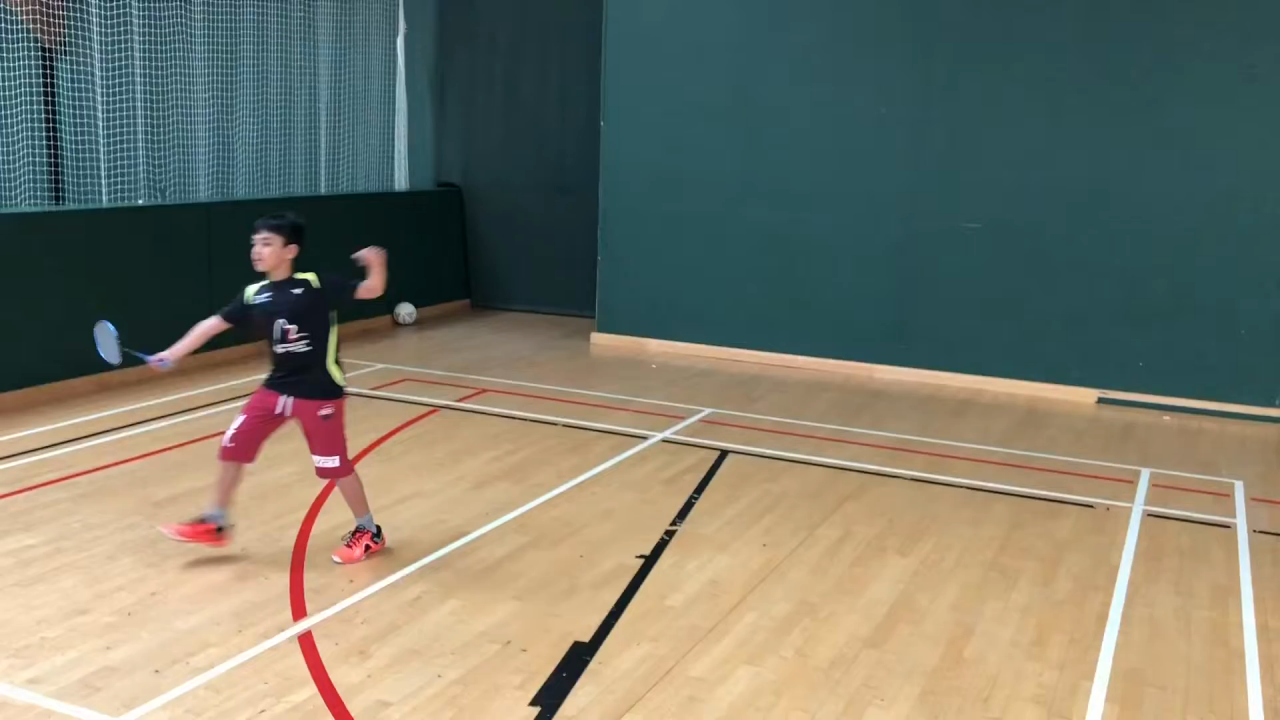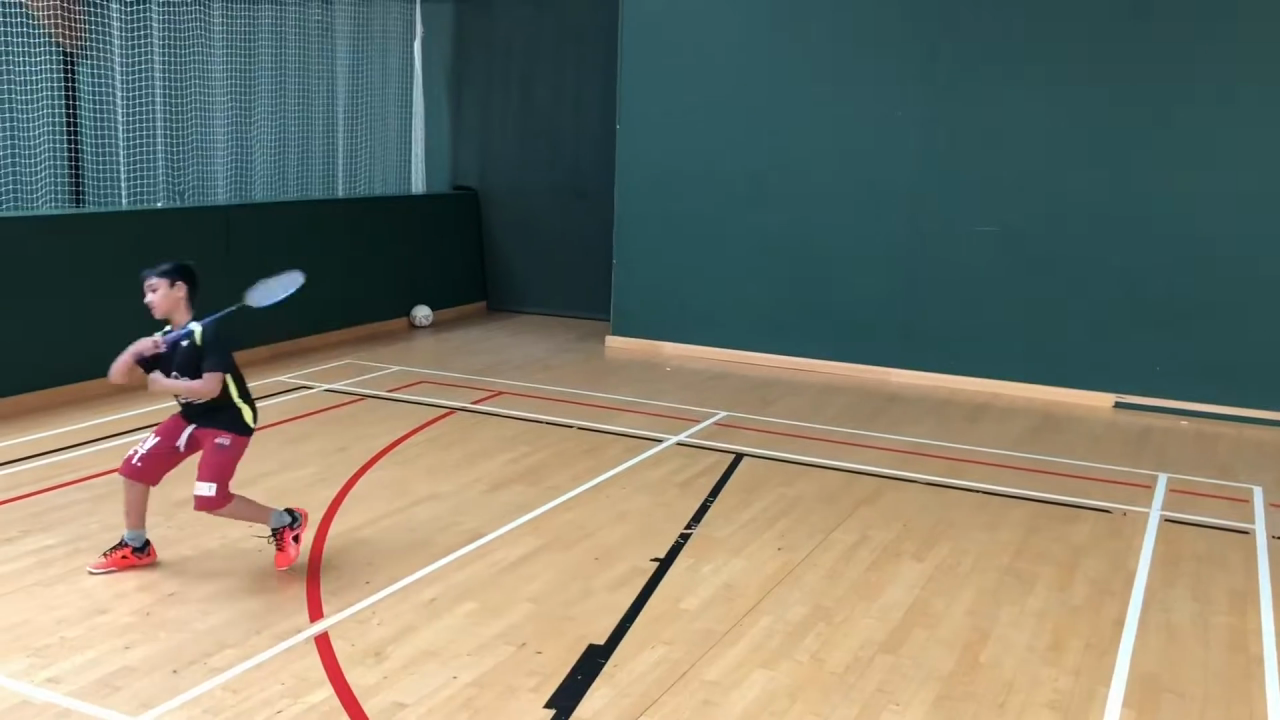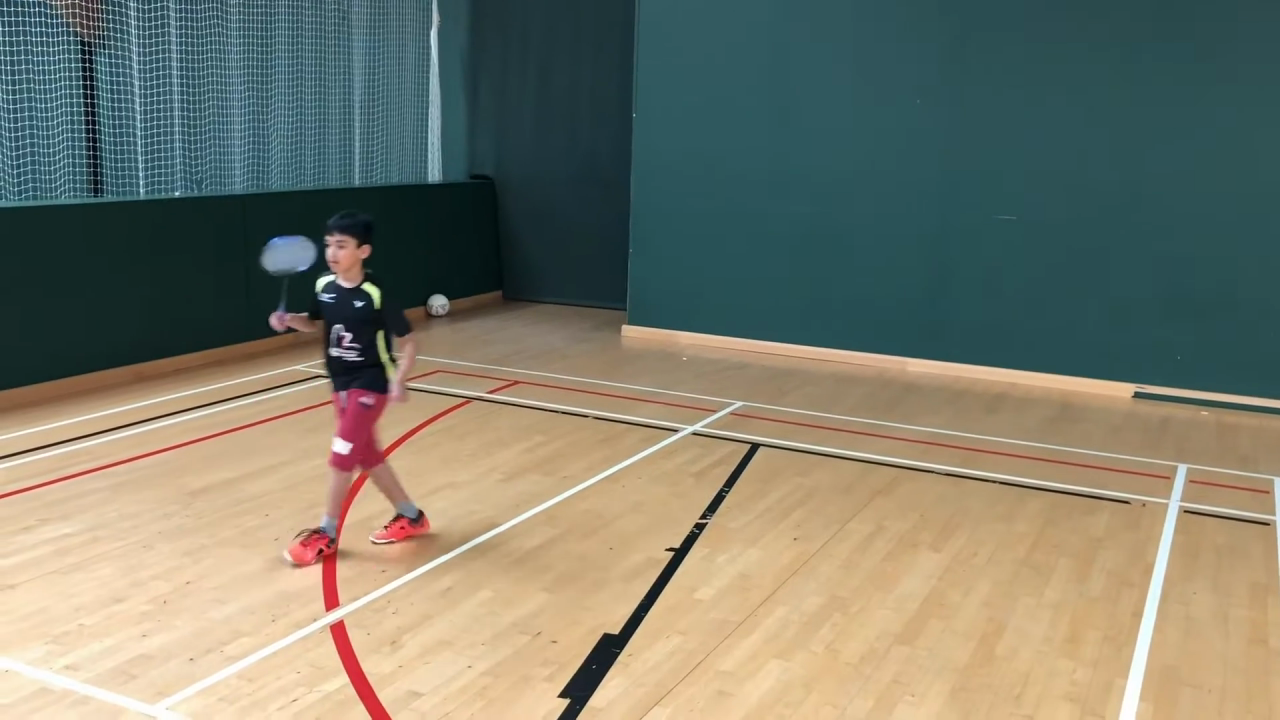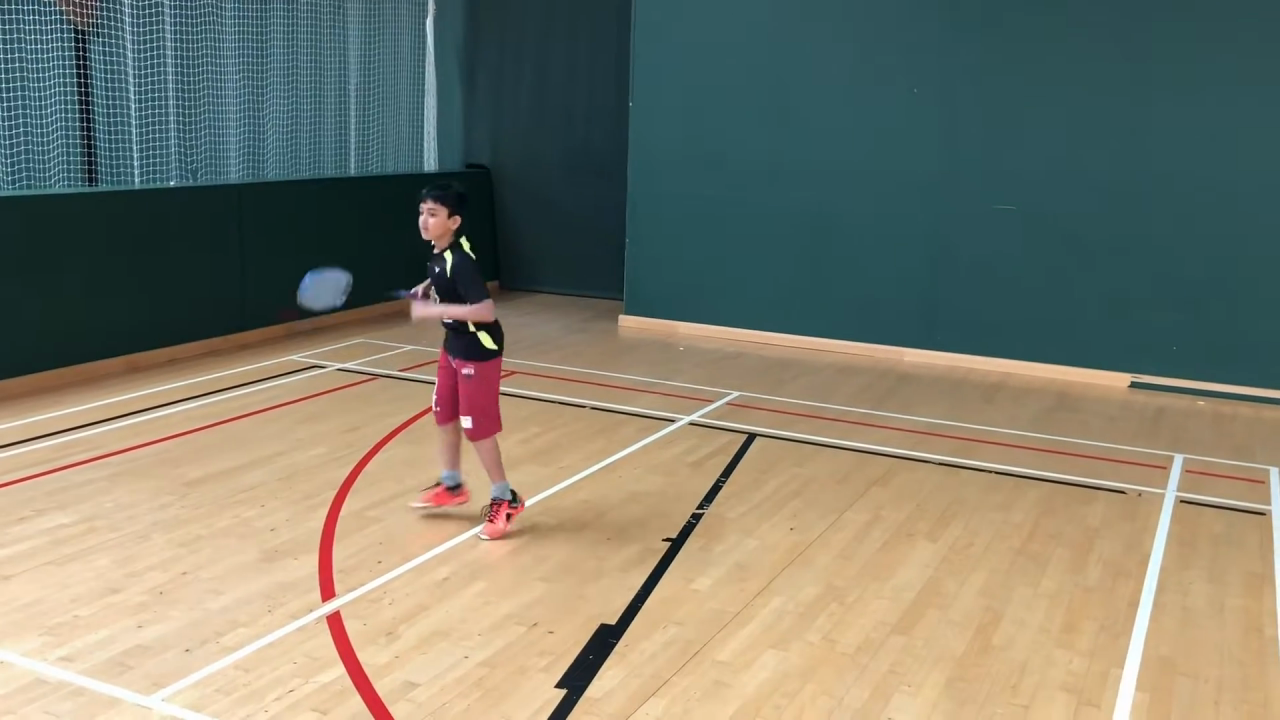
dt=0.5s
person 1, frame 1
left shoulder: (315, 285)
right shoulder: (253, 295)
left elbow: (372, 290)
right elbow: (213, 324)
left wrist: (376, 264)
right wrist: (174, 352)
left hip: (319, 391)
right hip: (278, 388)
left knee: (334, 465)
right knee: (233, 445)
left ankle: (367, 530)
right ankle: (215, 522)
person 1, frame 2
left shoulder: (205, 334)
right shoulder: (160, 340)
left elbow: (210, 388)
right elbow: (116, 376)
left wrist: (164, 385)
right wrist: (134, 351)
left hip: (229, 422)
right hip: (191, 419)
left knee: (209, 498)
right knee: (135, 467)
left ankle: (286, 523)
right ankle: (136, 546)
person 1, frame 3
left shoulder: (377, 296)
right shoulder: (324, 287)
left elbow: (408, 344)
right elbow: (314, 322)
left wrist: (399, 379)
right wrist: (288, 320)
left hip: (371, 386)
right hip: (342, 385)
left knee: (343, 457)
right knee: (365, 456)
left ankle: (325, 534)
right ankle: (411, 516)
person 1, frame 4
left shoulder: (461, 260)
right shoulder: (440, 253)
left elbow: (487, 311)
left wrist: (437, 310)
right wrist: (429, 287)
left hip: (479, 351)
right hip: (454, 347)
left knee: (478, 426)
right knee: (444, 413)
left ankle: (504, 499)
right ankle: (451, 485)
